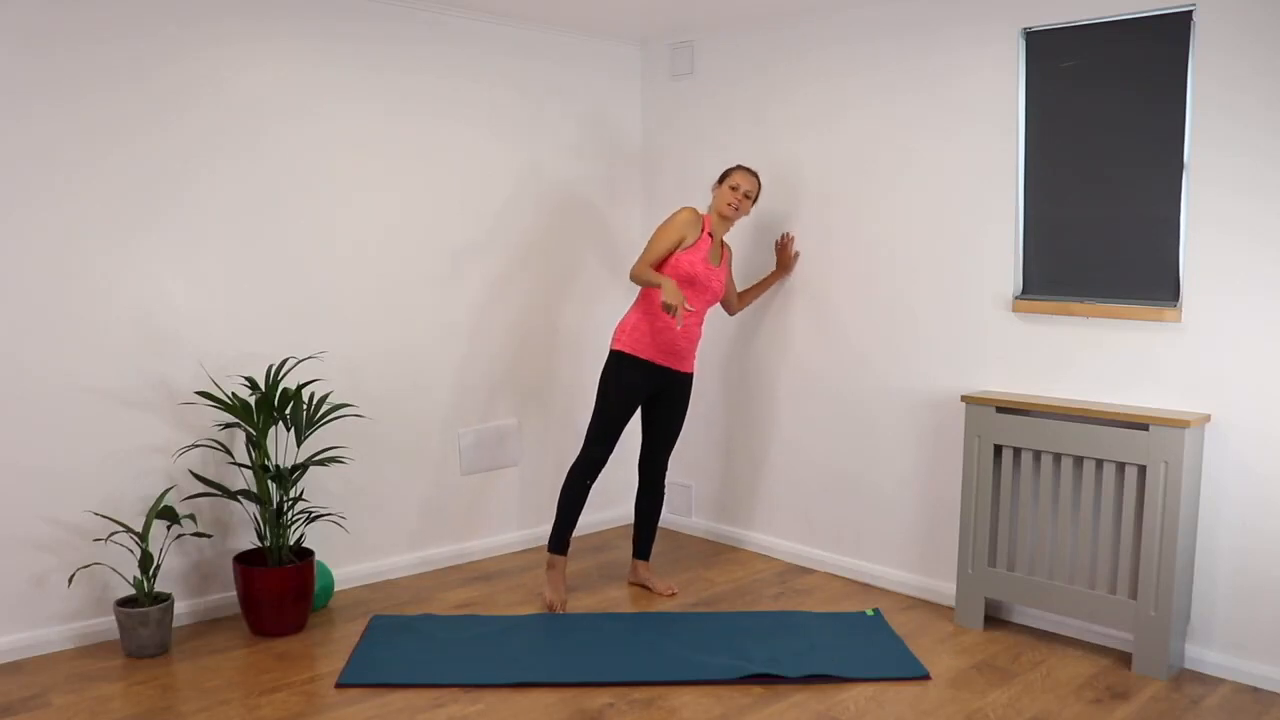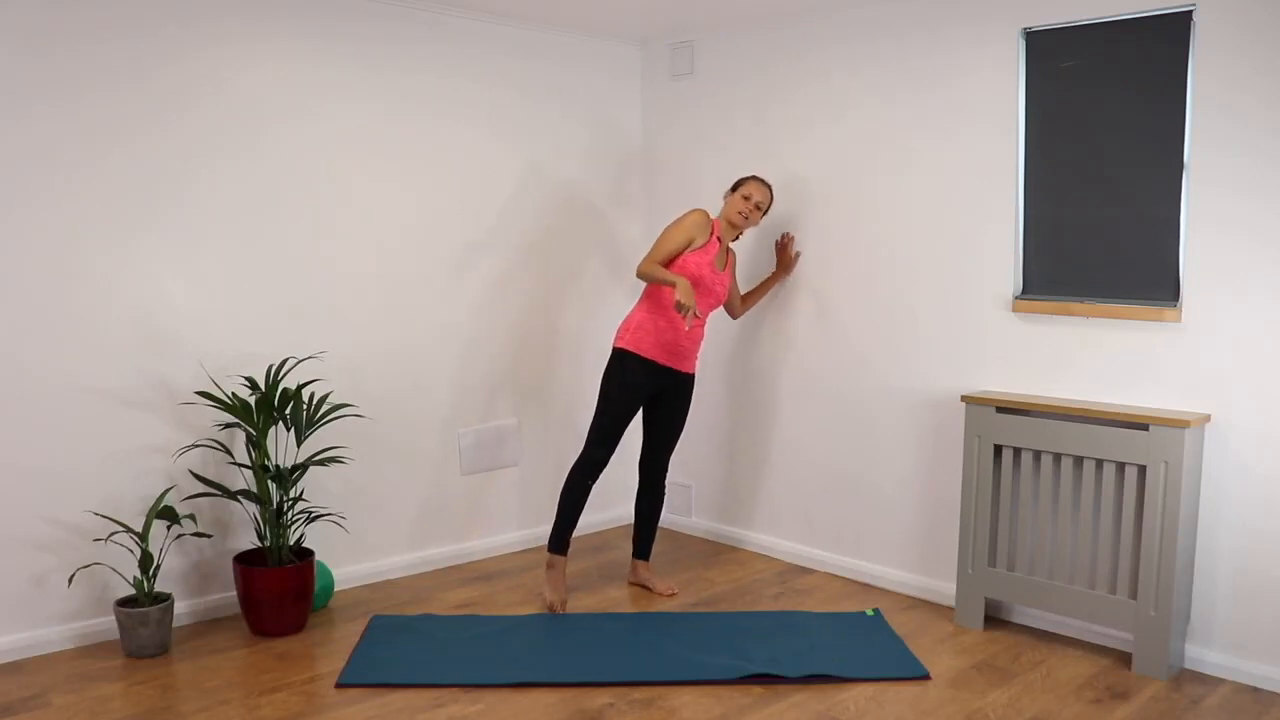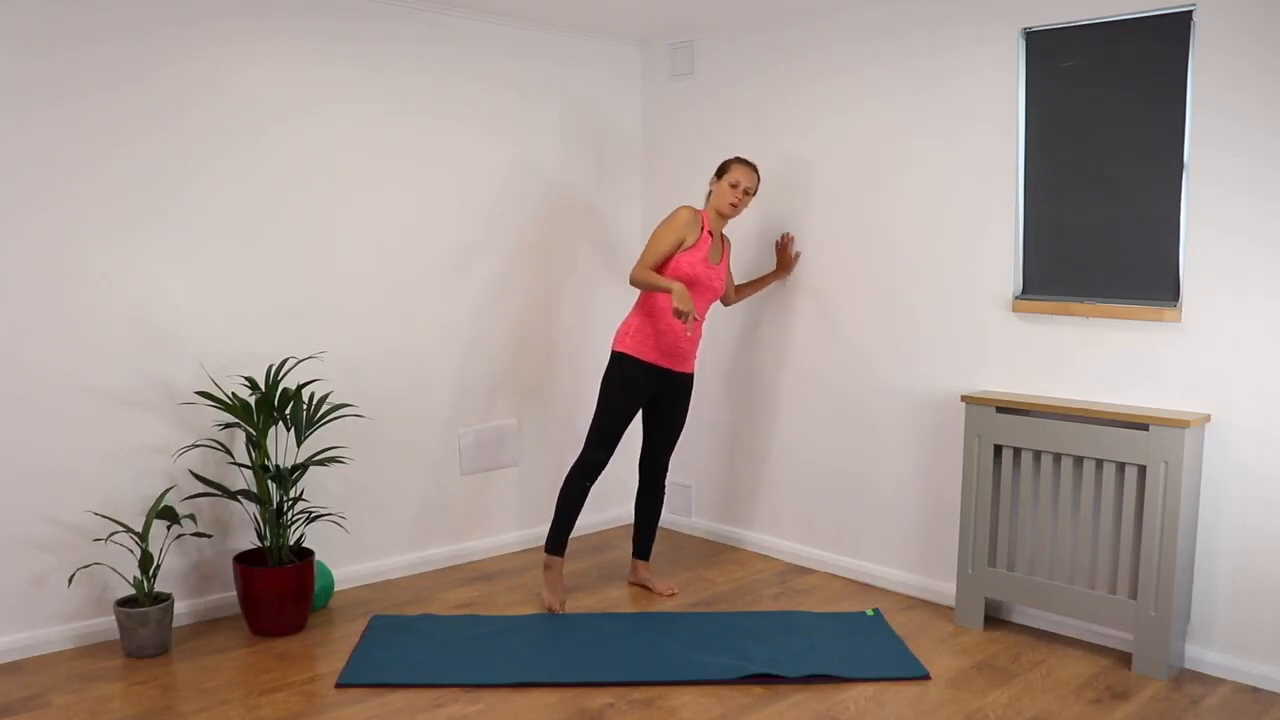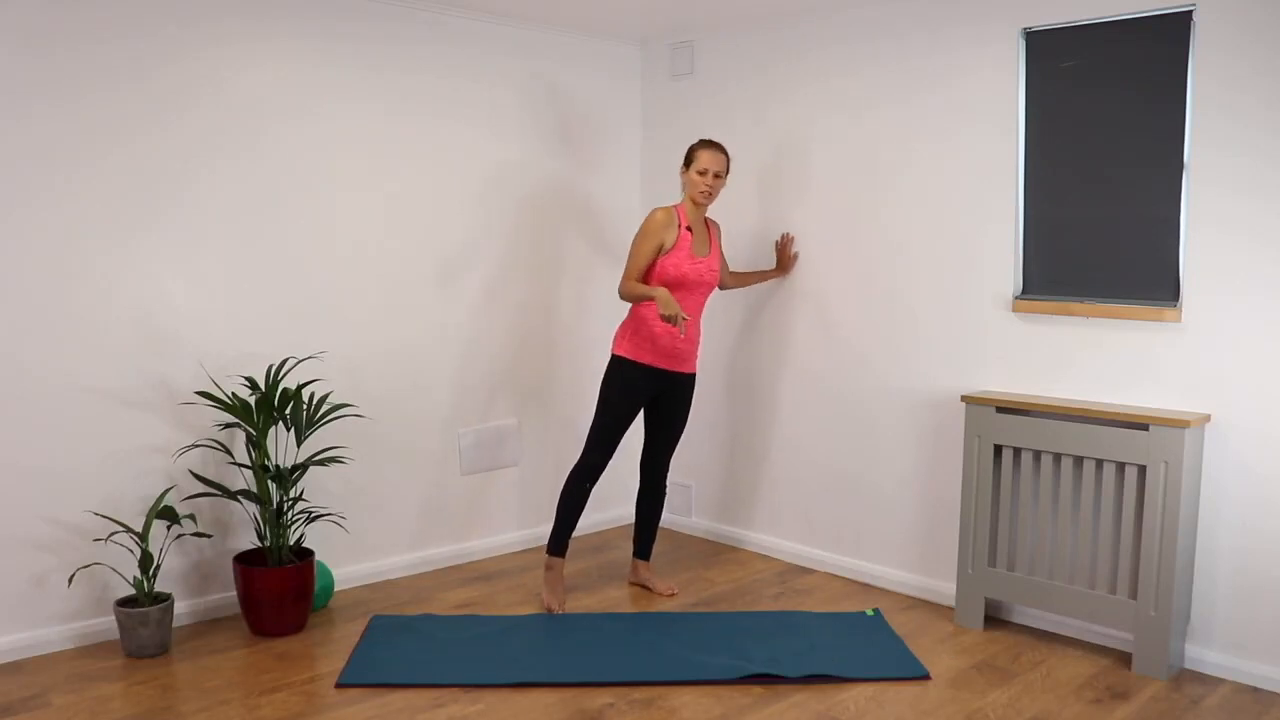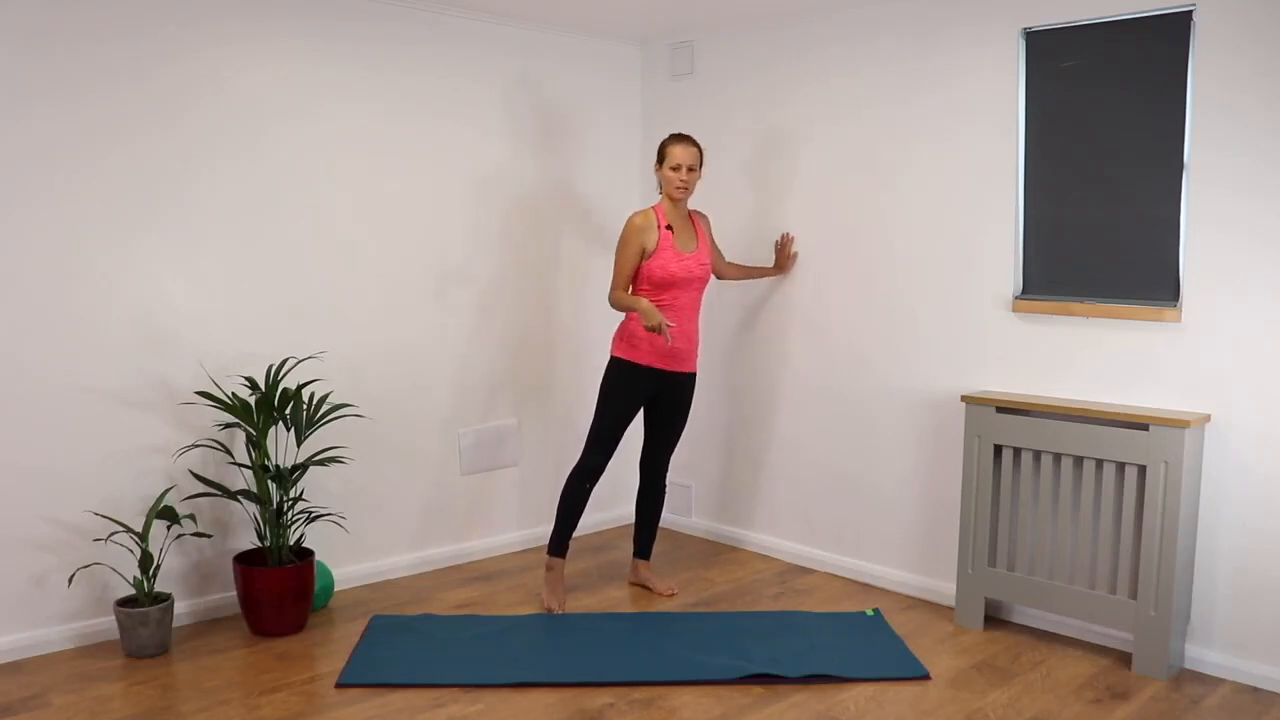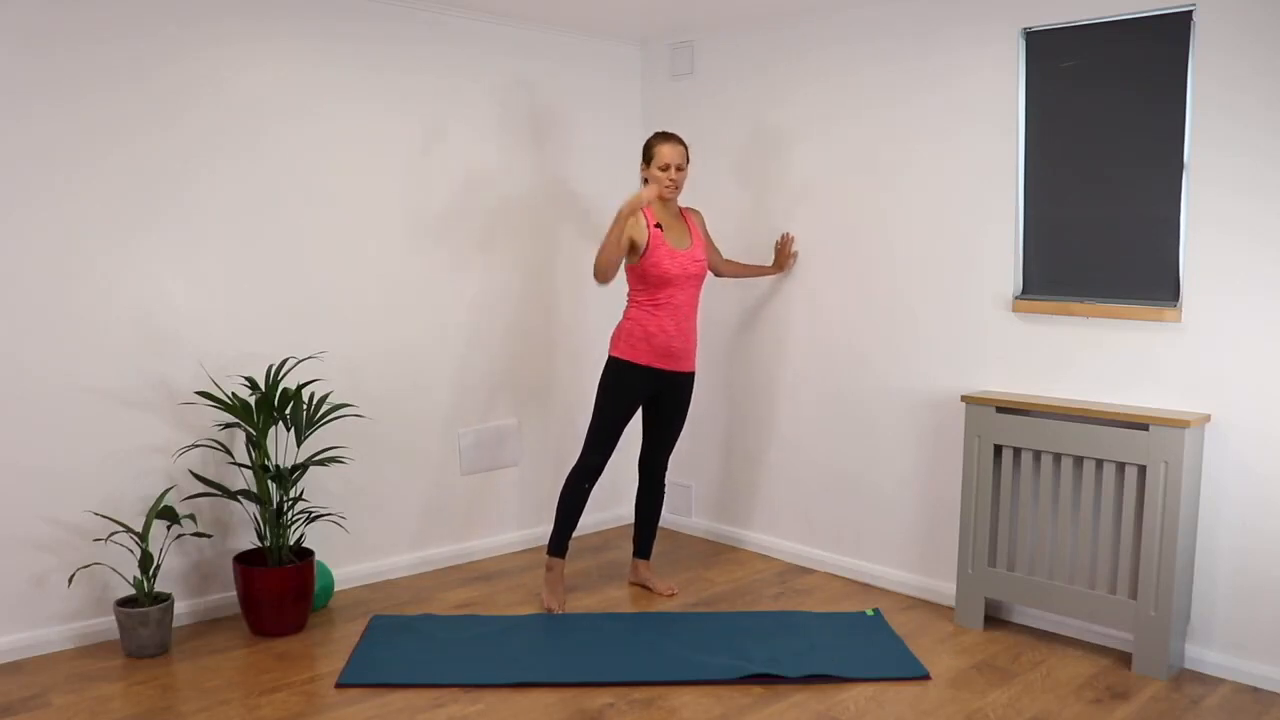
dt=0.4s
person 1, frame 1
left shoulder: (725, 252)
right shoulder: (686, 221)
left elbow: (732, 305)
right elbow: (638, 270)
left wrist: (776, 275)
right wrist: (665, 283)
left hip: (678, 370)
right hip: (635, 355)
left knee: (655, 468)
right knee: (594, 456)
left ankle: (640, 565)
right ankle: (555, 563)
person 1, frame 2
left shoulder: (730, 257)
right shoulder: (697, 222)
left elbow: (737, 309)
right elbow: (644, 267)
left wrist: (779, 274)
right wrist: (680, 281)
left hip: (680, 370)
right hip: (637, 355)
left knee: (655, 468)
right knee: (595, 456)
left ankle: (640, 565)
right ankle: (555, 563)
person 1, frame 3
left shoulder: (725, 244)
right shoulder: (686, 219)
left elbow: (728, 297)
right elbow: (638, 273)
left wrist: (777, 274)
right wrist: (674, 287)
left hip: (679, 370)
right hip: (636, 357)
left knee: (655, 468)
right knee: (595, 457)
left ankle: (640, 566)
right ankle: (552, 563)
person 1, frame 4
left shoulder: (714, 231)
right shoulder: (662, 220)
left elbow: (722, 280)
right elbow: (626, 286)
left wrist: (776, 272)
right wrist: (658, 293)
left hip: (681, 369)
right hip: (635, 360)
left knee: (656, 468)
right knee: (594, 459)
left ankle: (640, 565)
right ankle: (553, 565)
person 1, frame 5
left shoulder: (701, 223)
right shoulder: (641, 224)
left elbow: (720, 269)
right elbow: (615, 295)
left wrist: (773, 269)
right wrist: (642, 306)
left hip: (681, 368)
right hip: (634, 361)
left knee: (656, 467)
right knee: (594, 460)
left ankle: (641, 565)
right ankle: (554, 566)
person 1, frame 6
left shoulder: (694, 220)
right shoulder: (633, 222)
left elbow: (718, 266)
right elbow: (601, 275)
left wrist: (772, 269)
right wrist: (627, 211)
left hip: (678, 367)
right hip: (632, 360)
left knee: (655, 466)
right knee: (593, 460)
left ankle: (641, 565)
right ankle: (554, 566)
